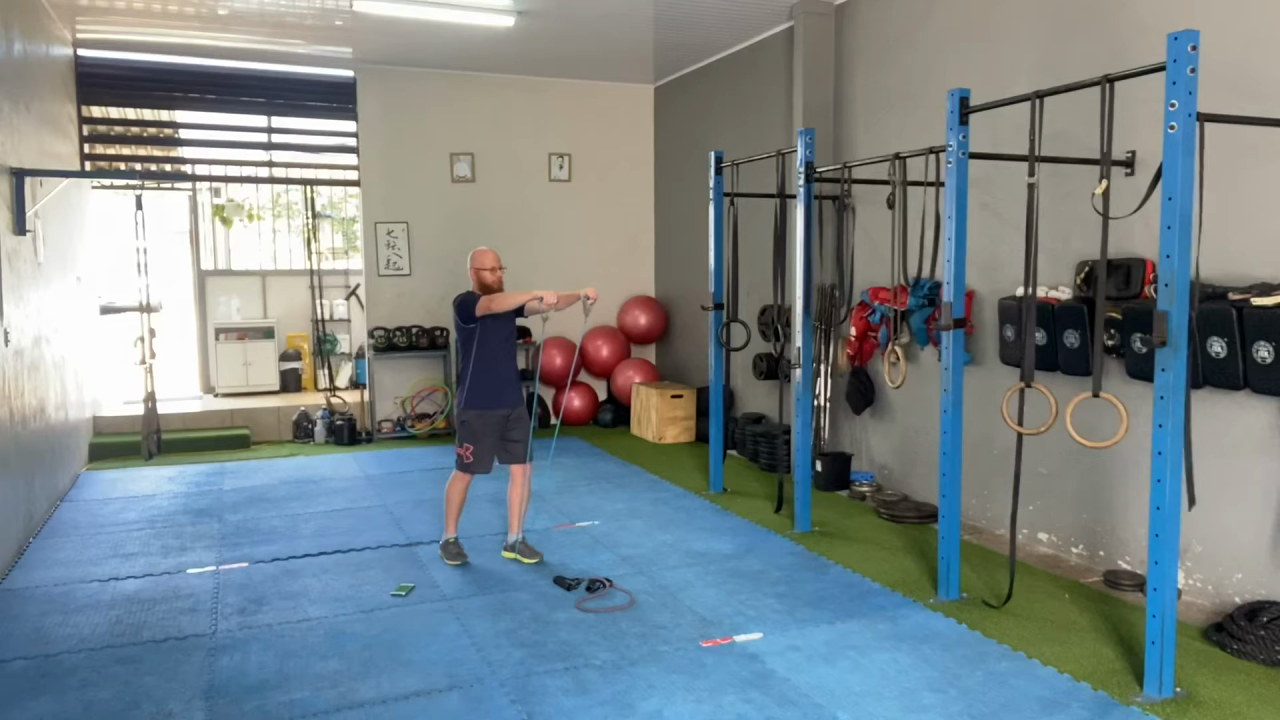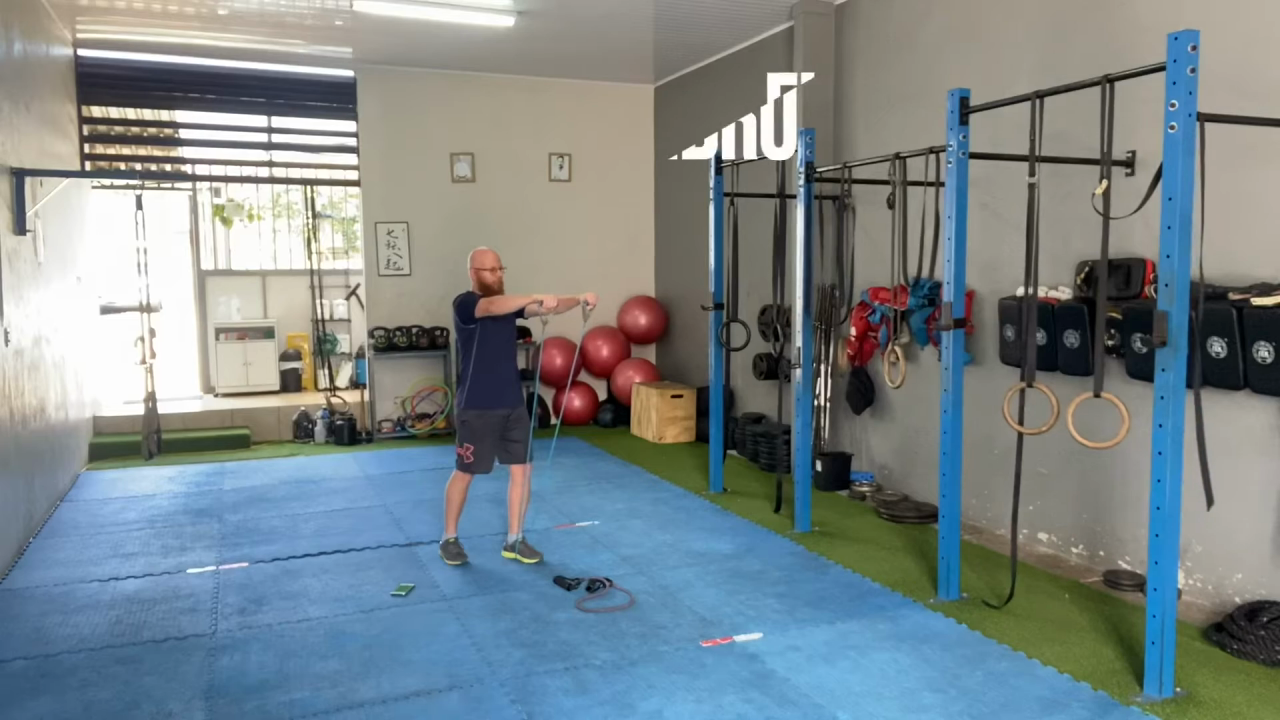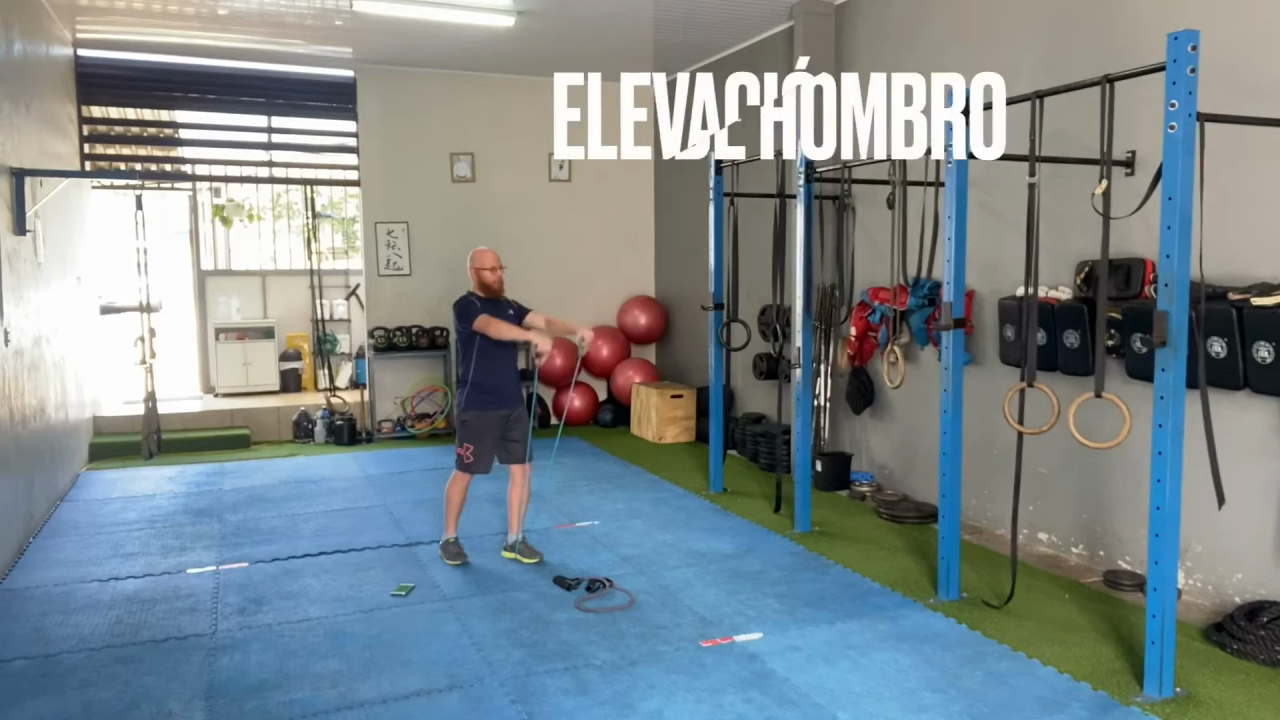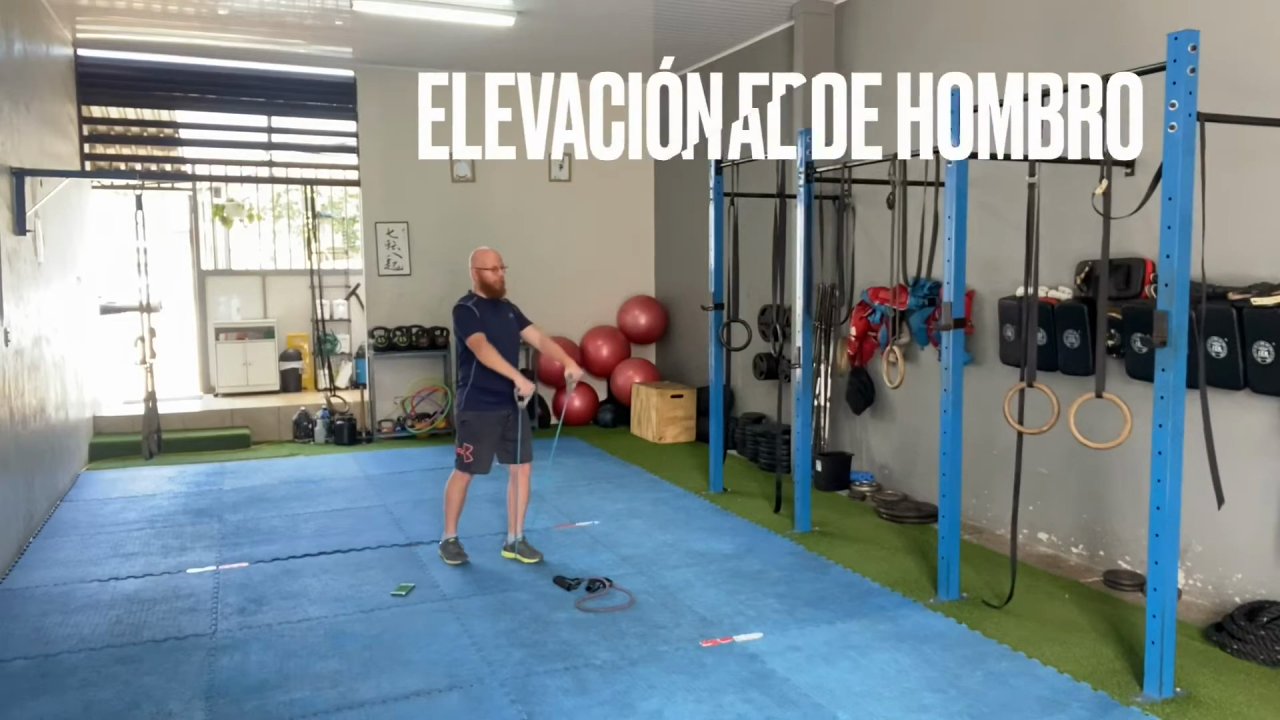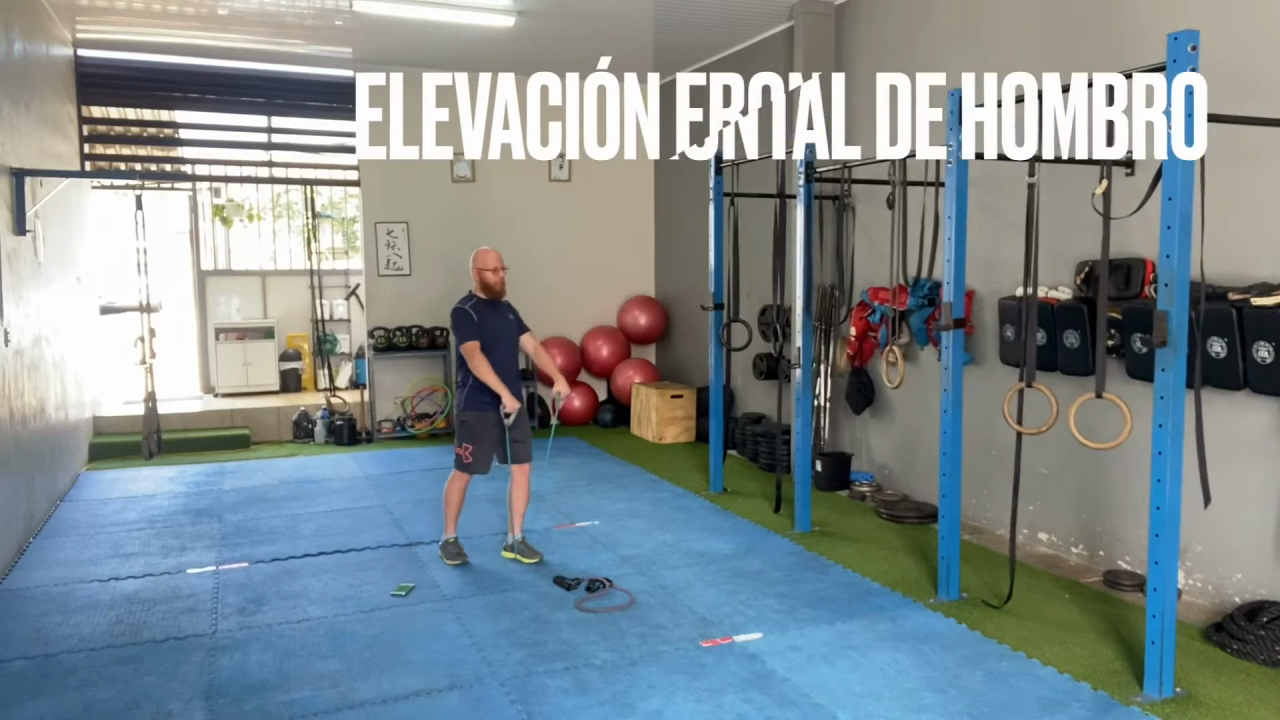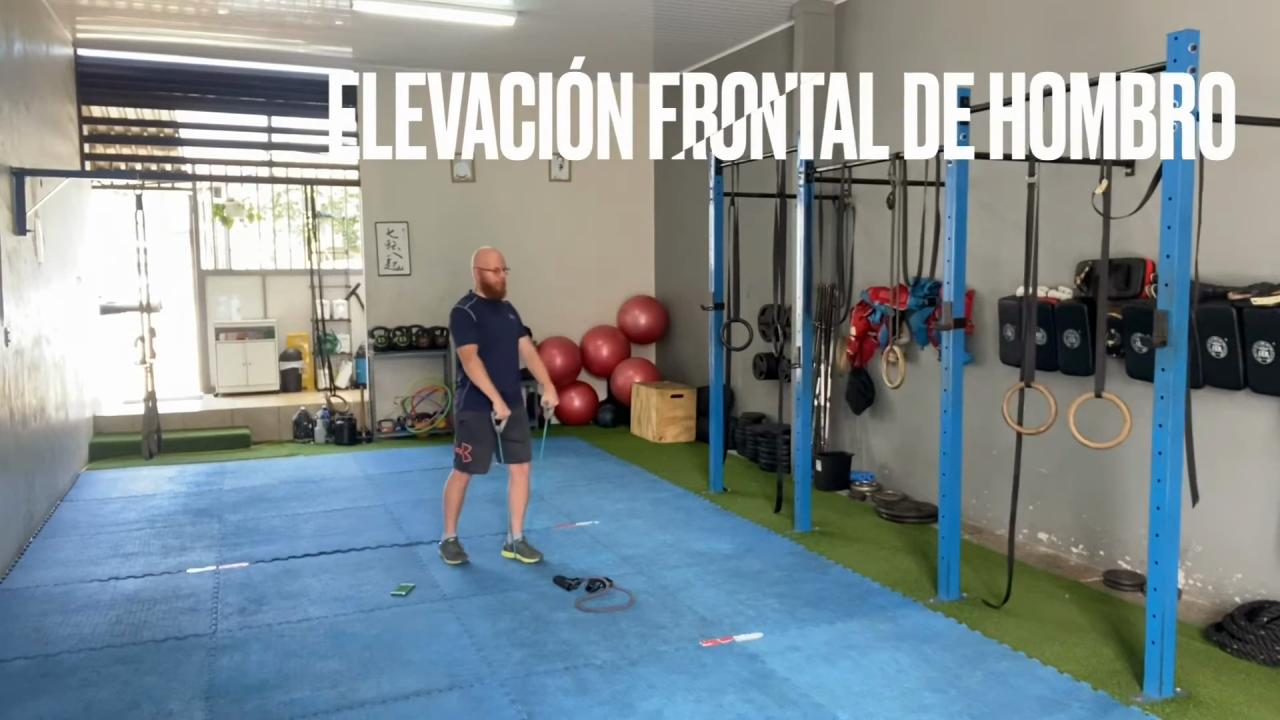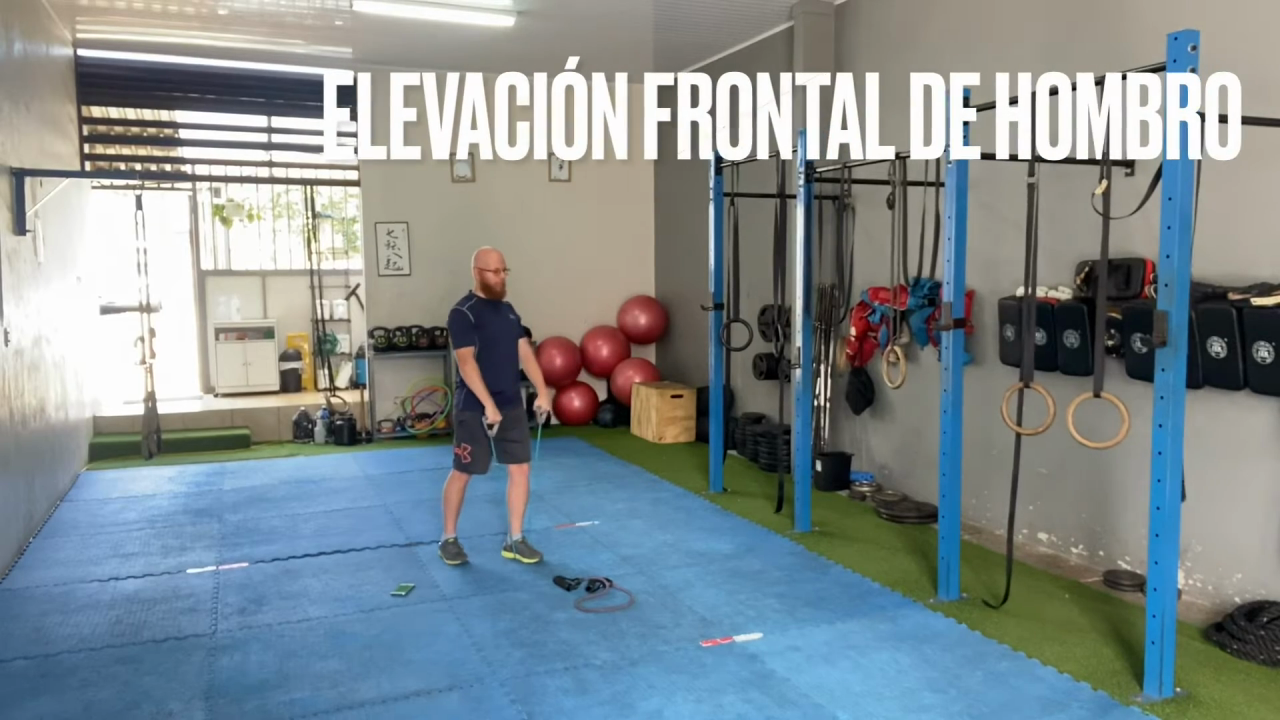
dt=0.2s
person 1, frame 1
left shoulder: (508, 302)
right shoulder: (465, 304)
left elbow: (546, 306)
right elbow: (492, 304)
left wrist: (578, 296)
right wrist: (538, 294)
left hip: (513, 404)
right hip: (477, 408)
left knee: (521, 469)
right knee: (465, 473)
left ankle: (514, 540)
right ankle: (449, 538)
person 1, frame 2
left shoulder: (507, 303)
right shoulder: (464, 304)
left elbow: (546, 309)
right elbow: (492, 306)
left wrist: (577, 300)
right wrist: (537, 298)
left hip: (513, 404)
right hip: (477, 408)
left knee: (521, 469)
right knee: (464, 473)
left ankle: (514, 540)
right ankle: (449, 538)
person 1, frame 3
left shoulder: (508, 305)
right shoulder: (466, 306)
left elbow: (543, 322)
right elbow: (490, 326)
left wrist: (575, 330)
right wrist: (533, 337)
left hip: (513, 404)
right hip: (477, 408)
left knee: (521, 469)
right knee: (464, 473)
left ankle: (514, 540)
right ankle: (449, 538)
person 1, frame 4
left shoulder: (507, 308)
right shoulder: (465, 309)
left elbow: (537, 337)
right elbow: (482, 348)
left wrist: (568, 361)
right wrist: (518, 376)
left hip: (513, 405)
right hip: (477, 408)
left knee: (522, 469)
right knee: (464, 472)
left ankle: (514, 540)
right ankle: (449, 538)
person 1, frame 5
left shoulder: (507, 309)
right shoulder: (464, 312)
left elbow: (532, 346)
right elbow: (474, 357)
left wrist: (557, 378)
right wrist: (504, 394)
left hip: (513, 405)
right hip: (476, 409)
left knee: (521, 468)
right knee: (463, 473)
left ankle: (515, 539)
right ankle: (449, 538)
person 1, frame 6
left shoulder: (508, 309)
right shoulder: (464, 312)
left elbow: (527, 350)
right elbow: (470, 360)
left wrist: (548, 387)
right wrist: (495, 400)
left hip: (513, 405)
right hip: (476, 409)
left knee: (521, 468)
right knee: (462, 473)
left ankle: (515, 539)
right ankle: (449, 538)
person 1, frame 7
left shoulder: (508, 310)
right shoulder: (463, 313)
left elbow: (525, 353)
right elbow: (466, 363)
left wrist: (542, 392)
right wrist: (488, 405)
left hip: (513, 406)
right hip: (475, 409)
left knee: (520, 469)
right knee: (462, 473)
left ankle: (515, 539)
right ankle: (448, 538)
